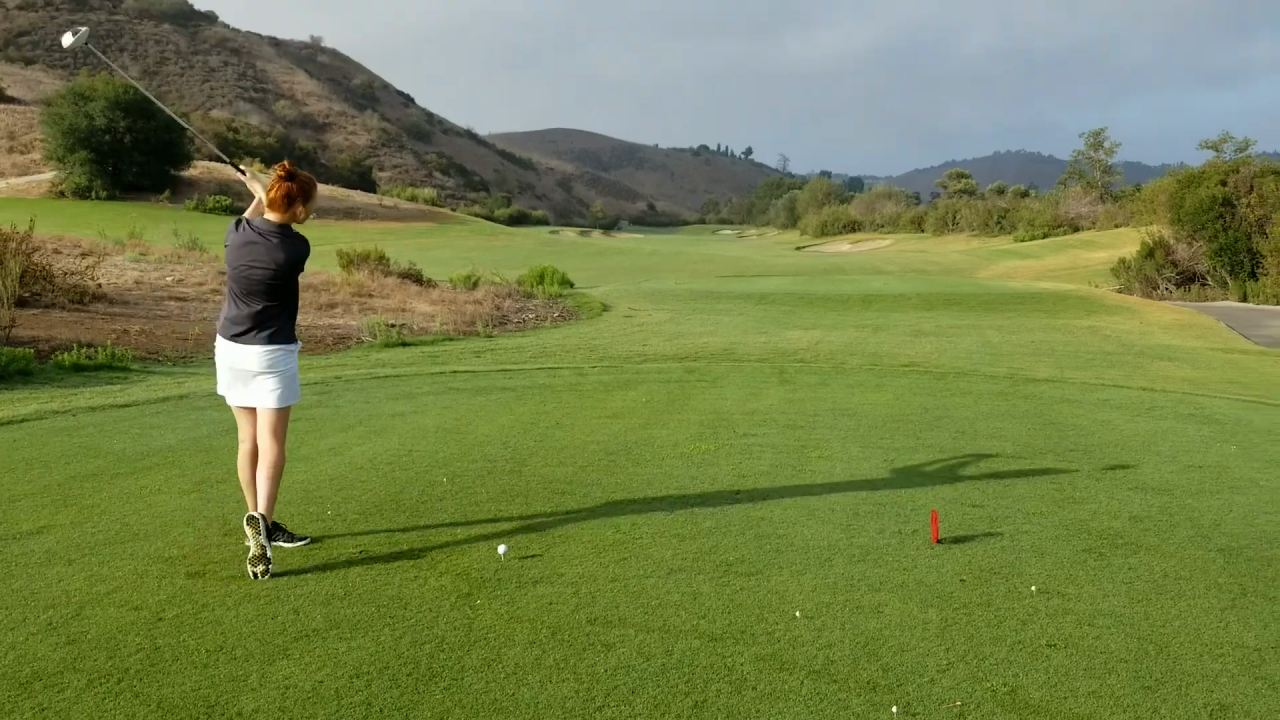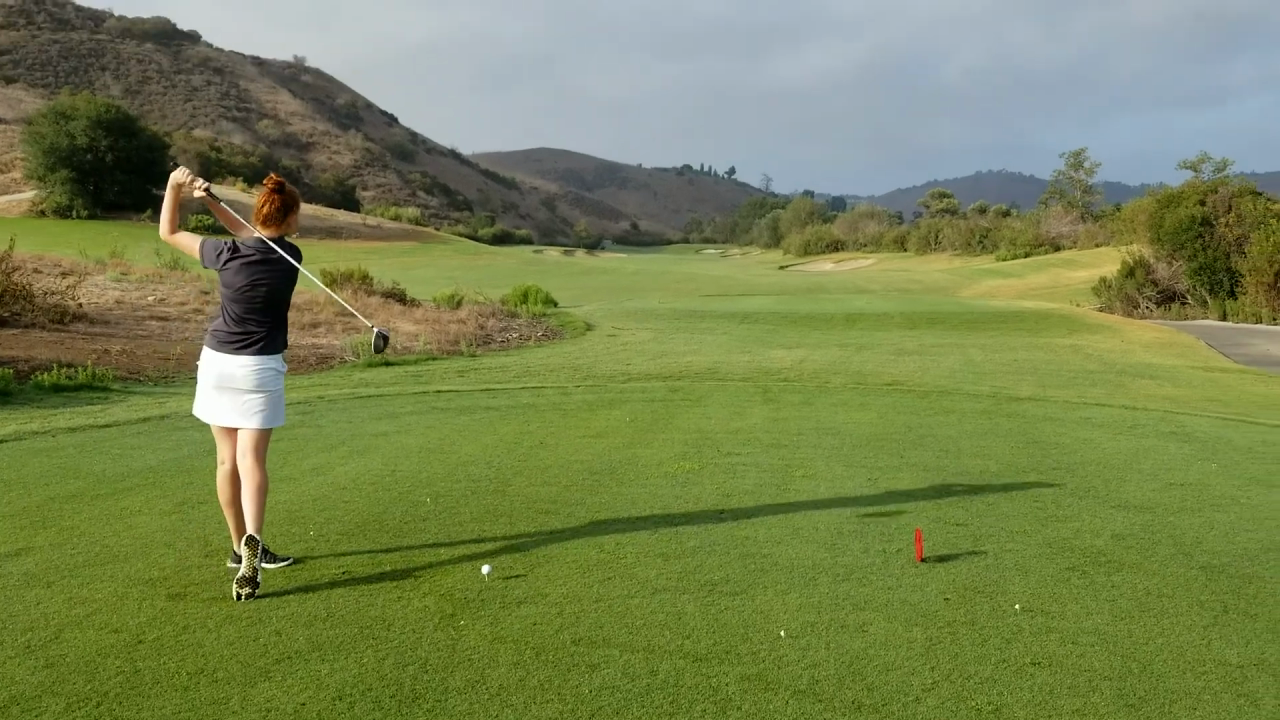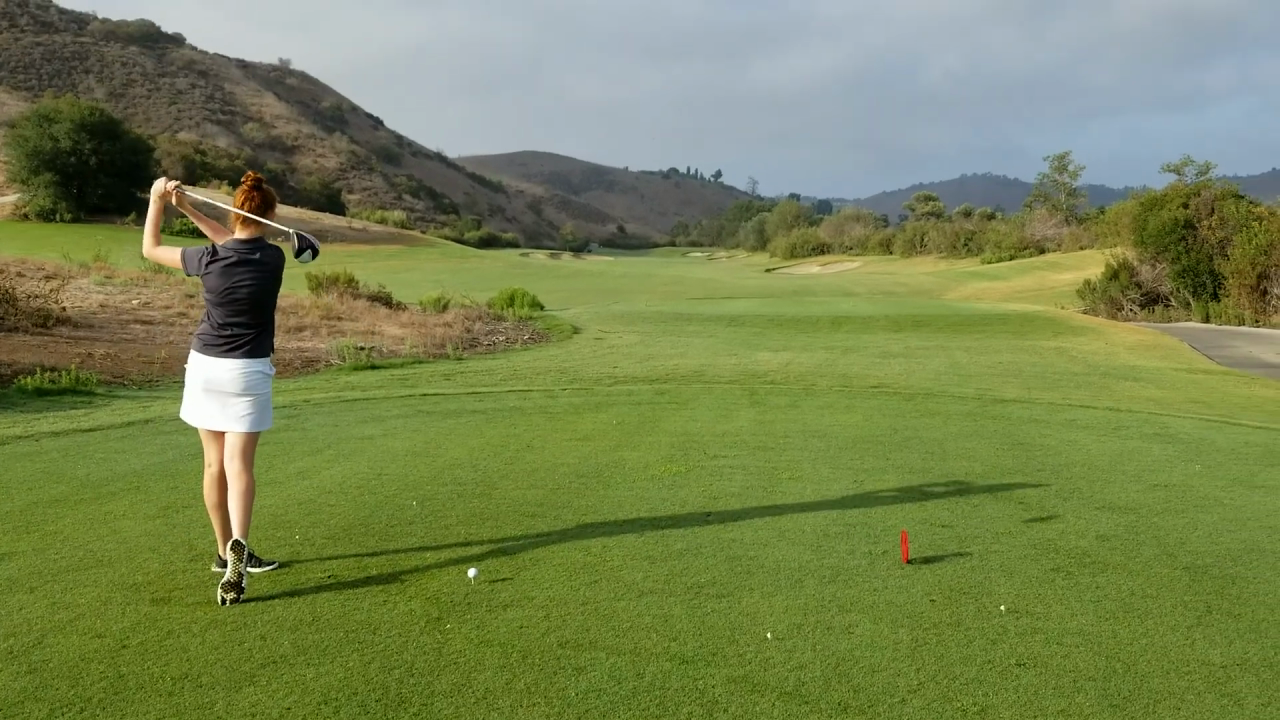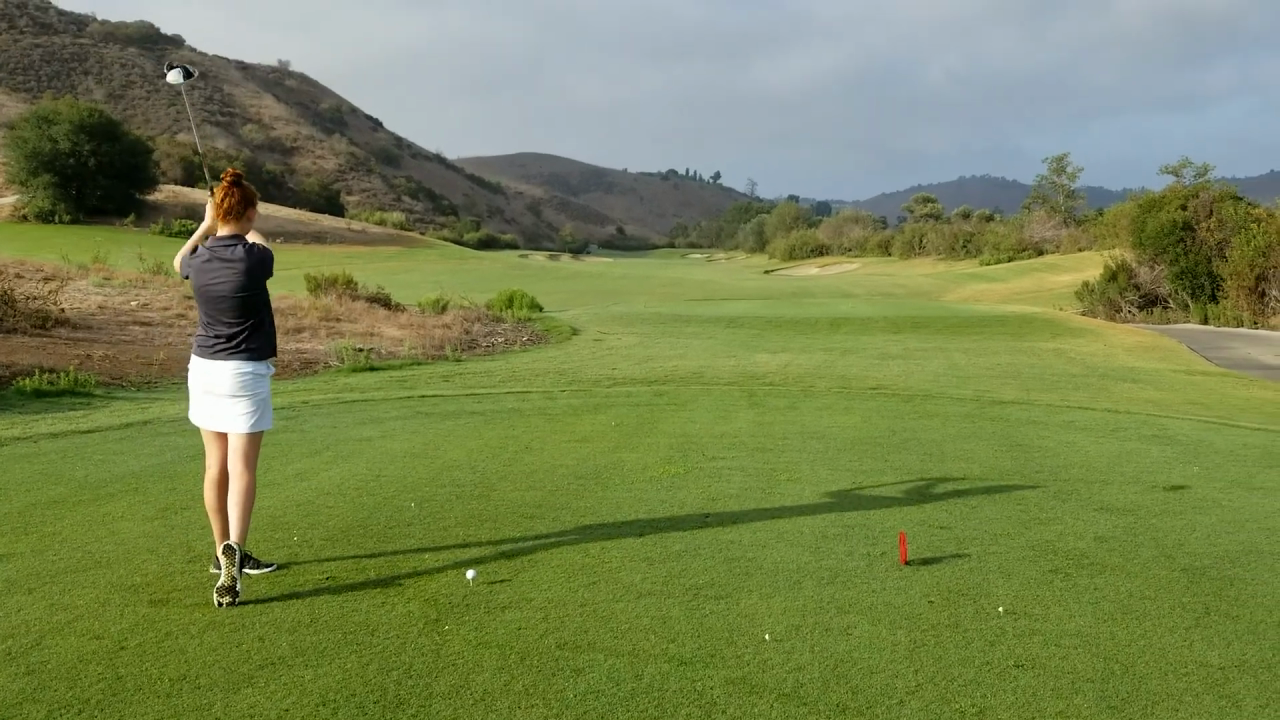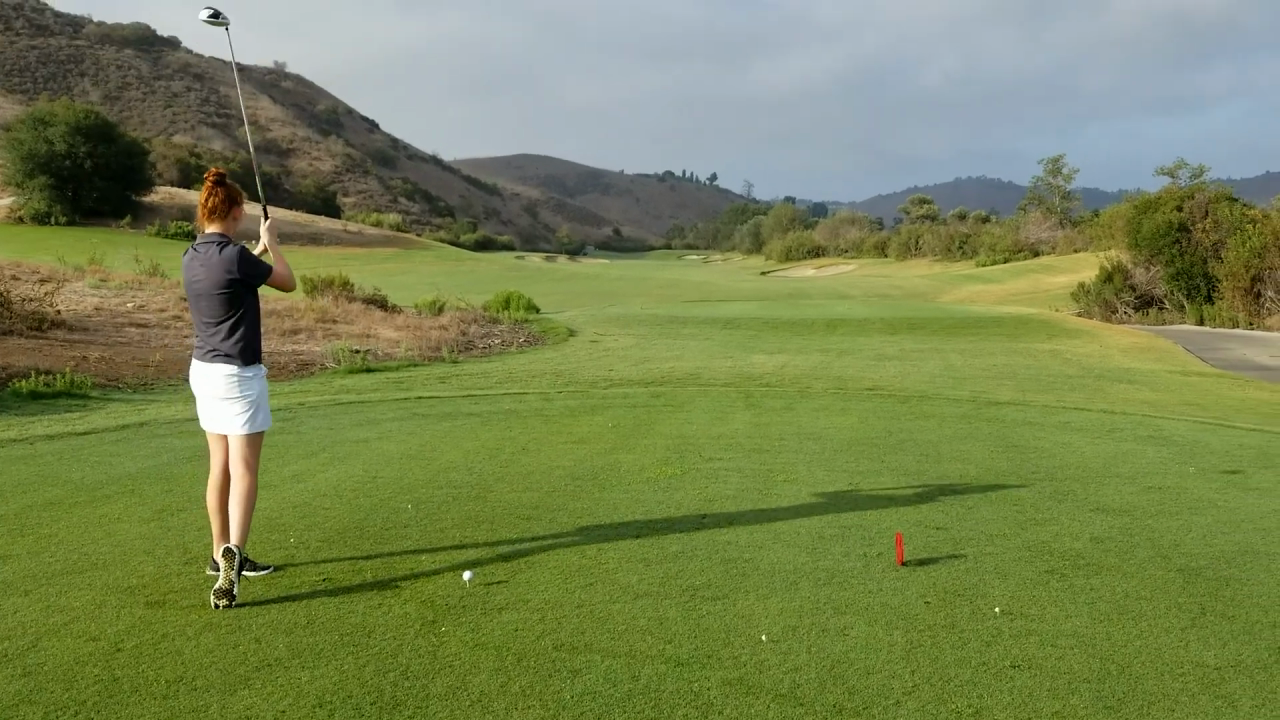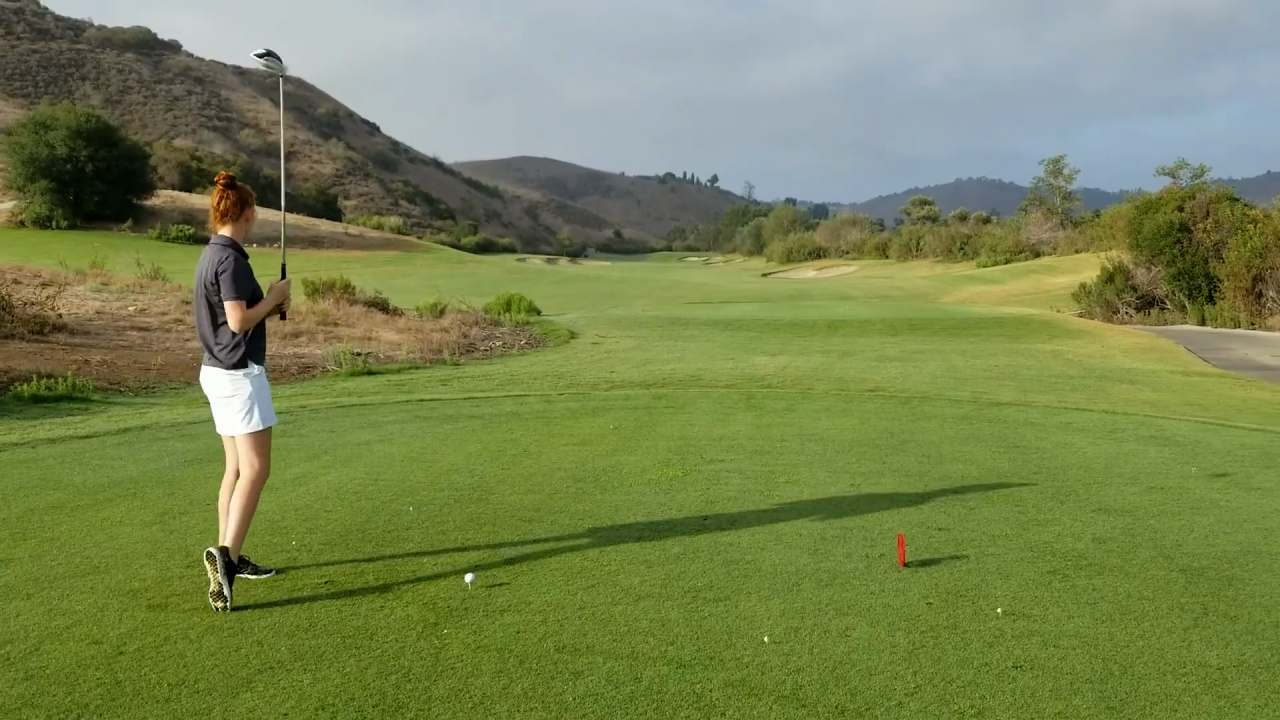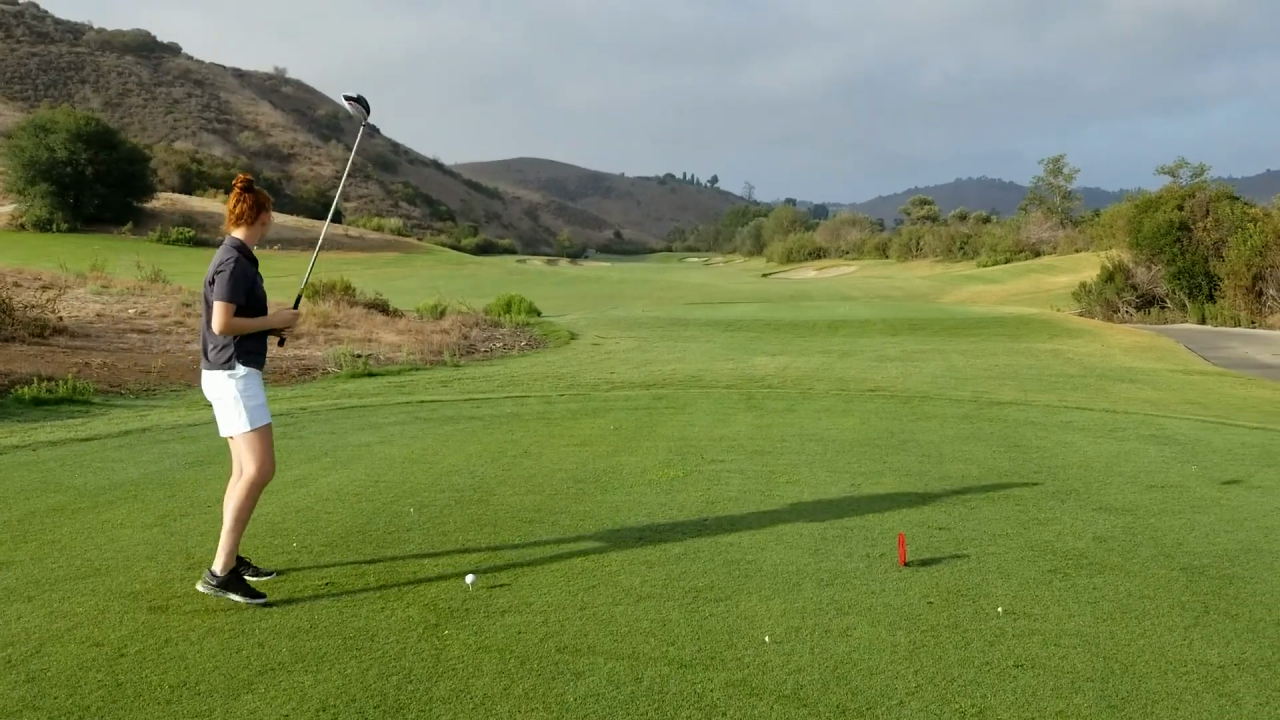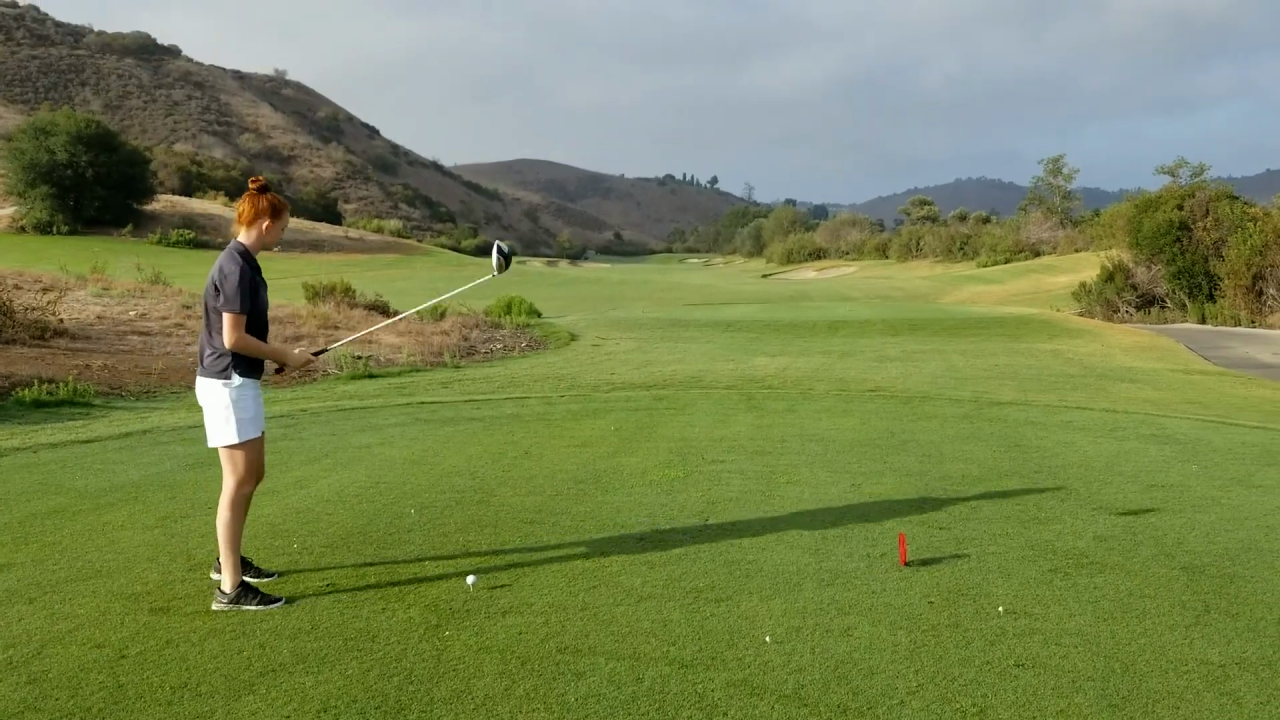
dt=0.3s
person 1, frame 1
left shoulder: (236, 234)
right shoulder: (296, 247)
left wrist: (257, 187)
right wrist: (255, 185)
left hip: (230, 346)
right hip: (272, 353)
left knee: (249, 440)
right knee: (271, 442)
left ankle: (262, 523)
right ankle: (261, 519)
person 1, frame 2
left shoulder: (227, 256)
right shoulder: (290, 258)
left elbow: (168, 232)
right elbow: (250, 236)
left wrist: (175, 185)
right wrist: (209, 198)
left hip: (217, 363)
right hip: (261, 369)
left knee: (227, 460)
right knee: (251, 462)
left ankle: (241, 547)
right ankle: (252, 541)
person 1, frame 3
left shoulder: (209, 260)
right shoulder: (273, 259)
left elbow: (151, 249)
left wrist: (158, 199)
right wrist: (188, 208)
left hip: (205, 366)
right hip: (249, 372)
left knee: (214, 464)
right knee: (238, 465)
left ankle: (225, 550)
right ankle: (236, 546)
person 1, frame 4
left shoulder: (197, 259)
right shoulder: (256, 258)
left wrist: (208, 221)
right wrist: (229, 222)
left hip: (205, 368)
right hip: (246, 373)
left knee: (216, 466)
right knee: (241, 468)
left ankle: (225, 552)
right ankle: (233, 549)
person 1, frame 5
left shoulder: (192, 256)
right shoulder: (235, 255)
right elbow: (288, 282)
left wrist: (260, 254)
right wrist: (269, 245)
left hip: (204, 369)
right hip: (238, 374)
left knee: (220, 467)
right knee: (244, 470)
left ankle: (223, 554)
right ankle: (233, 553)
person 1, frame 6
left shoulder: (212, 254)
right shoulder: (230, 258)
right elbow: (238, 323)
left wrist: (269, 301)
right wrist: (273, 298)
left hip: (219, 371)
right hip: (239, 373)
left knee: (237, 468)
right knee: (255, 470)
left ankle: (226, 557)
right ankle: (226, 553)
person 1, frame 7
left shoulder: (235, 258)
right shoulder: (234, 261)
right elbow: (221, 324)
left wrist: (273, 323)
right wrist: (272, 321)
left hip: (236, 373)
right hip: (233, 375)
left knee: (246, 469)
right knee: (259, 469)
left ankle: (229, 557)
right ankle: (221, 571)
person 1, frame 8
left shoulder: (240, 263)
right shoulder: (237, 268)
right elbow: (233, 339)
left wrist: (279, 354)
right wrist: (284, 357)
left hip: (237, 383)
right hip: (228, 384)
left knee: (252, 476)
right knee: (238, 483)
left ankle: (229, 559)
right ankle: (231, 588)
